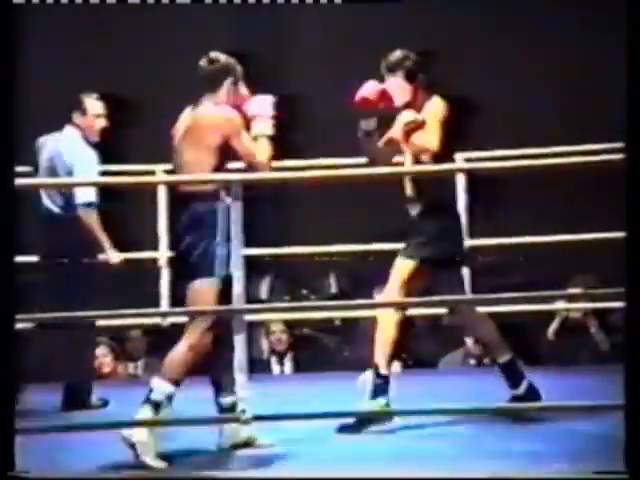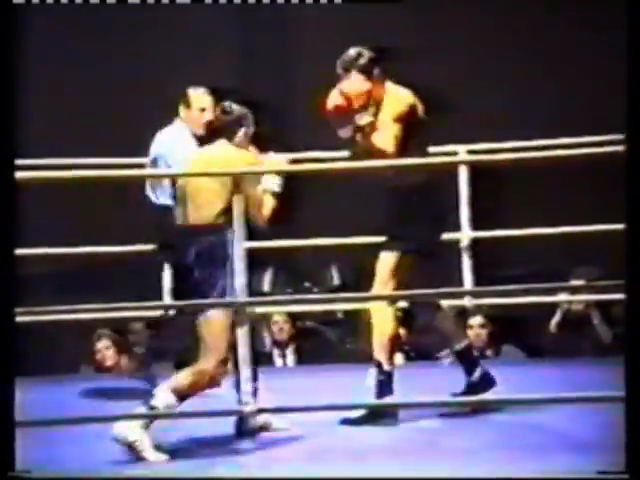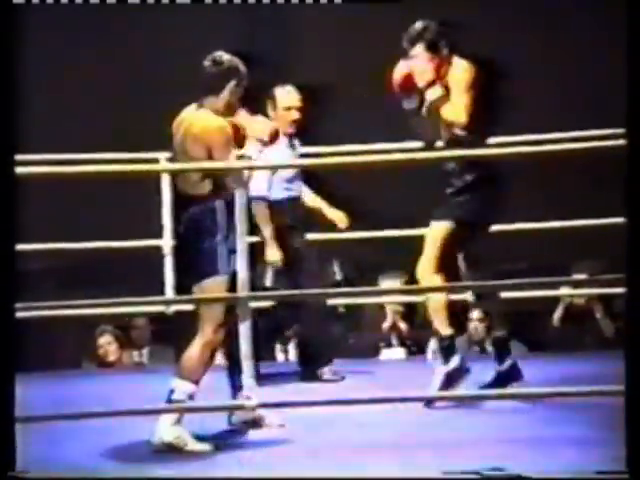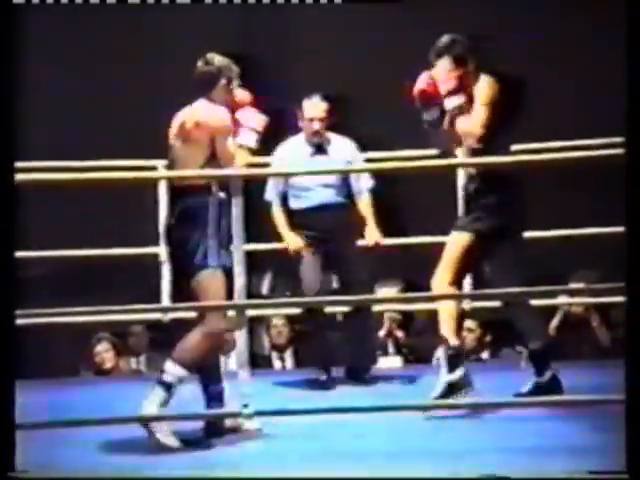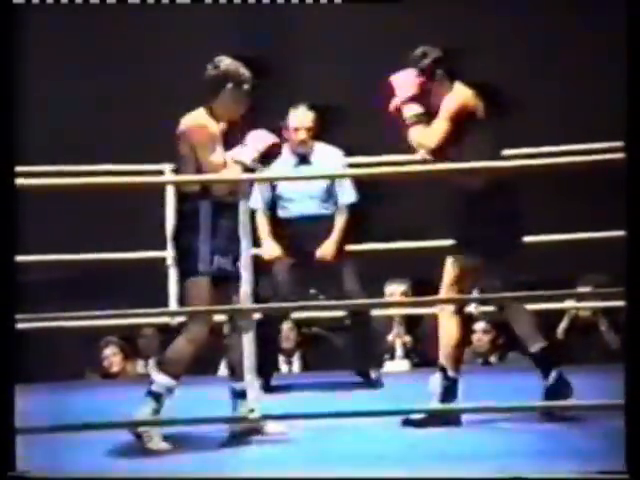
dt=0.5s
person 1, frame 1
left shoulder: (189, 117)
right shoulder: (225, 118)
right elbow: (260, 166)
left wrist: (244, 118)
right wrist: (263, 122)
left hip: (202, 222)
right hip: (209, 224)
right knee: (199, 334)
left ankle: (233, 426)
right ankle: (141, 423)
person 1, frame 2
left shoulder: (195, 157)
right shoulder: (242, 160)
right elbow: (260, 218)
right wrist: (272, 178)
left hip: (192, 249)
right hip: (215, 251)
right knee: (211, 365)
left ankle: (249, 414)
right ankle: (136, 423)
person 1, frame 3
left shoulder: (185, 118)
right shoulder: (216, 125)
right elbow: (233, 186)
left wrist: (238, 132)
right wrist: (254, 143)
left hip: (189, 219)
right hip: (210, 222)
left knee: (231, 315)
right knee: (211, 329)
left ankle: (243, 400)
right ankle: (169, 424)
person 1, frame 4
left shoulder: (185, 117)
right shoulder: (217, 115)
right elbow: (234, 171)
left wrist: (235, 122)
right wrist: (248, 132)
left hip: (188, 216)
right hip: (203, 216)
left knee: (215, 321)
right knee: (216, 323)
left ankle: (217, 412)
right ankle: (157, 401)
person 1, frame 5
left shoulder: (210, 125)
right shoulder: (200, 125)
right elbow: (222, 187)
left wrist: (247, 149)
right wrist: (249, 152)
left hip: (219, 227)
right hip: (203, 226)
right knee: (198, 329)
right ankle: (147, 416)
person 2, frame 1
left shoulder: (434, 109)
right shoulder: (405, 116)
left elbow: (430, 153)
right elbow: (378, 159)
left wrist: (407, 116)
right wrist: (369, 127)
left hip: (434, 218)
right hip: (428, 219)
left knee: (390, 301)
right knee: (462, 310)
left ankle: (378, 398)
right ankle: (521, 387)
person 2, frame 2
left shoulder: (398, 101)
right shoulder: (382, 104)
left elbow: (387, 152)
right elbow: (370, 160)
left wrist: (363, 117)
right wrist: (349, 128)
left hip: (415, 204)
right hip: (409, 204)
left knee: (381, 294)
left ankle: (384, 398)
right ankle: (475, 372)
person 2, frame 3
left shoulder: (462, 71)
right shoulder: (440, 79)
left elbow: (461, 121)
right elbow: (432, 135)
left wrist: (431, 89)
right wrist: (414, 101)
left hip: (472, 179)
right hip: (462, 179)
left knee: (428, 269)
right knee: (473, 275)
left ankle: (450, 359)
right ankle: (507, 363)
person 2, frame 4
left shoulder: (485, 86)
right shoulder: (462, 93)
left elbow: (475, 133)
right elbow: (454, 146)
left wrist: (451, 96)
right wrist: (433, 112)
left hip: (492, 197)
right hip: (484, 196)
left knee: (443, 278)
right knee: (509, 291)
left ankle: (454, 367)
right ankle: (545, 376)
person 2, frame 5
left shoulder: (458, 99)
right shoulder: (448, 104)
left elbow: (427, 145)
right elbow: (432, 151)
left wrist: (409, 106)
right wrist: (413, 109)
left hip: (485, 207)
right hip: (489, 207)
left knee: (448, 301)
right knee: (504, 298)
left ankle: (446, 401)
right ankle: (553, 377)
person 3, frame 1
left shoulder: (46, 143)
right shoulder: (82, 153)
left elbow: (41, 189)
right elbow: (85, 206)
right wrist: (107, 246)
left hip: (49, 232)
right hip: (74, 235)
left knee: (55, 311)
right knee: (80, 314)
right ankle: (78, 392)
person 3, frame 2
left shoulder: (164, 137)
right shoulder: (181, 143)
left elbow: (151, 184)
left wrist: (152, 230)
left hip: (163, 220)
right hip: (176, 221)
left knee: (183, 297)
left ankle: (182, 368)
person 3, frame 3
left shoulder: (290, 141)
right shoulder: (266, 144)
right elbow: (257, 197)
left wrist: (326, 209)
right wrist: (270, 242)
left hip: (290, 220)
right hip: (280, 223)
left knee: (301, 292)
right knee: (311, 289)
right ankle: (316, 364)
person 3, frame 4
left shoulder: (345, 147)
right shoulder: (285, 153)
left elbow: (363, 190)
right elbow: (275, 200)
left wrist: (371, 225)
right wrist: (287, 234)
left hip: (341, 227)
right hip: (305, 230)
left knee: (359, 294)
right knee: (311, 290)
left ankle: (359, 366)
right ankle: (322, 366)
person 3, frame 5
left shoulder: (332, 156)
right shoulder: (273, 162)
left elbow: (344, 204)
right elbow: (261, 208)
left wrist: (334, 240)
right wrist: (267, 241)
left hip: (326, 234)
right hip: (288, 238)
left knee: (355, 298)
left ankle: (369, 367)
